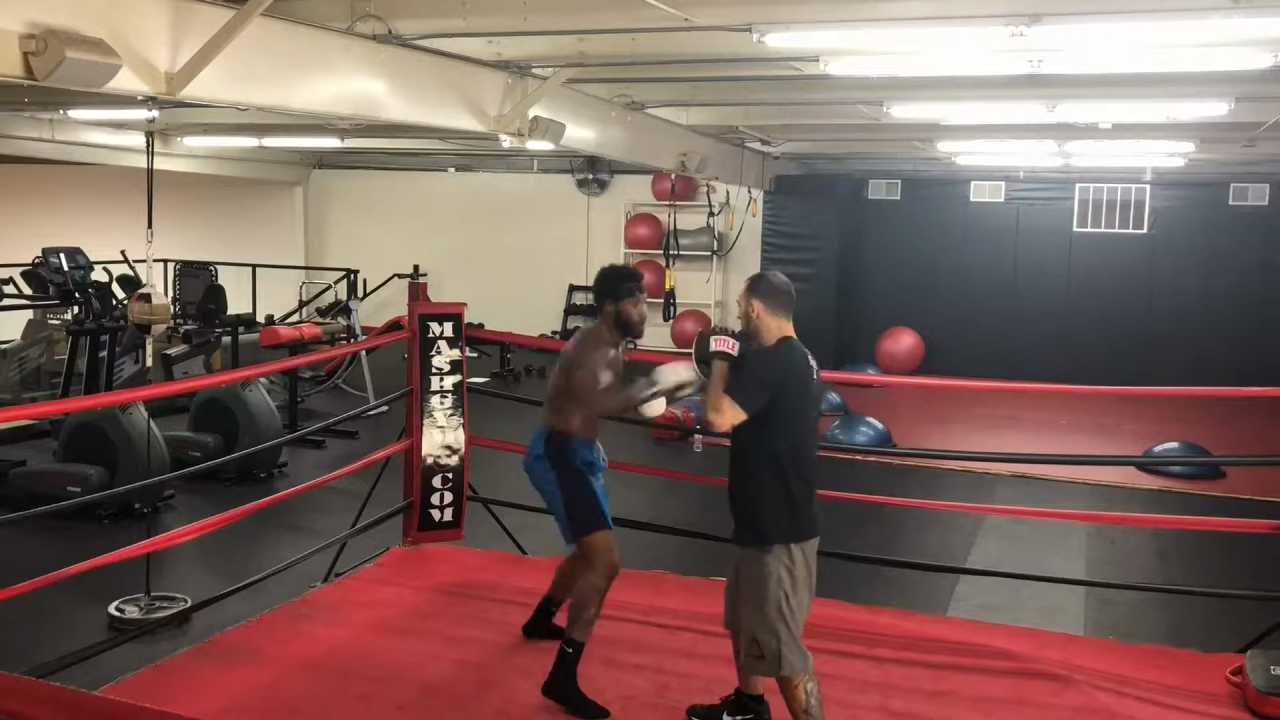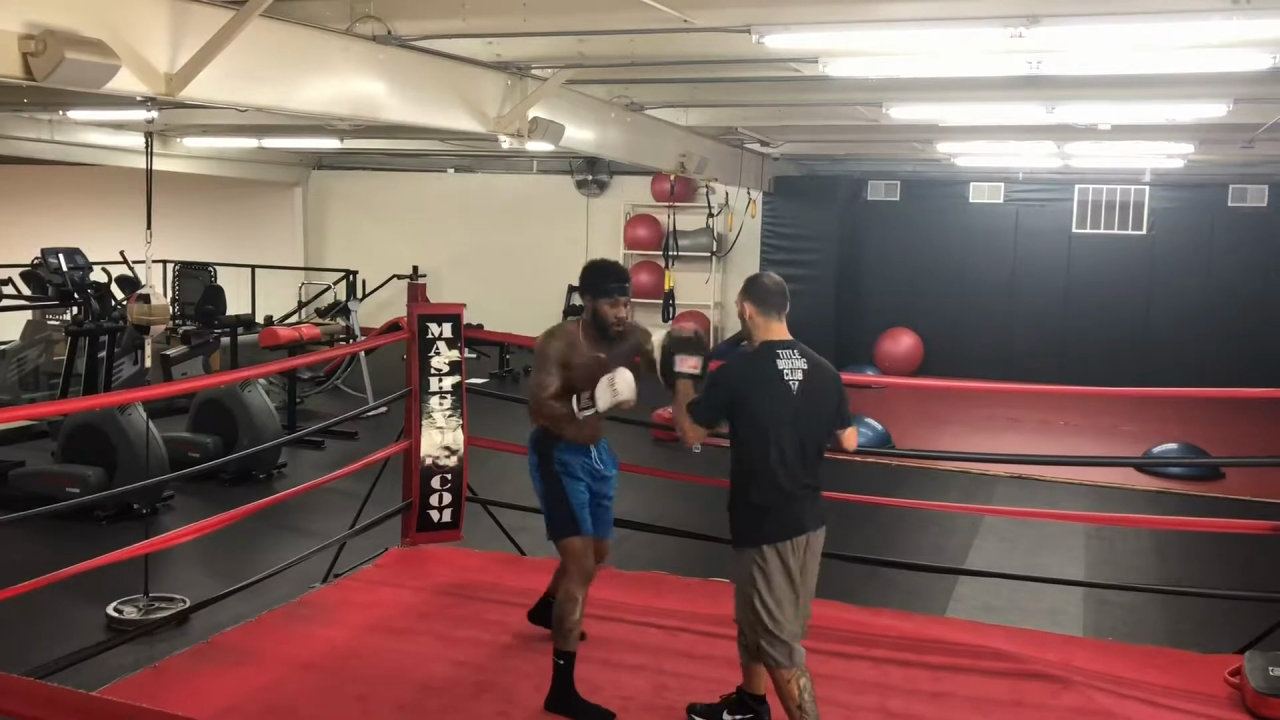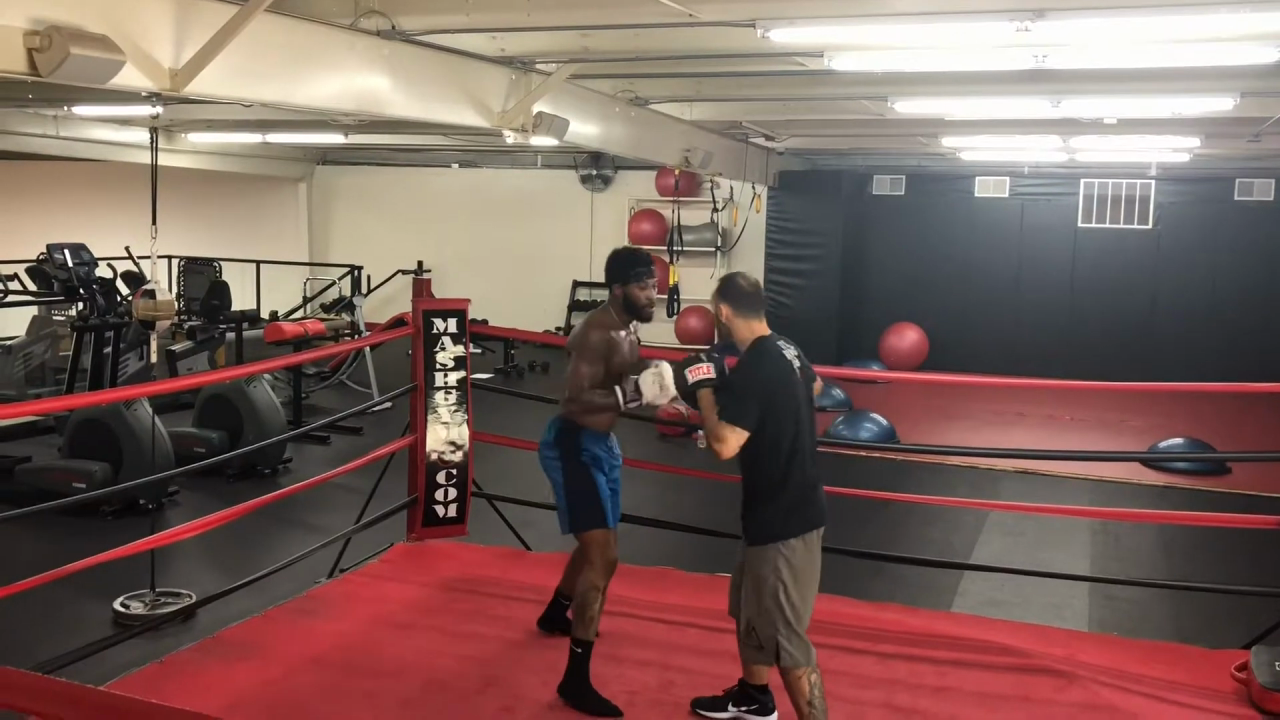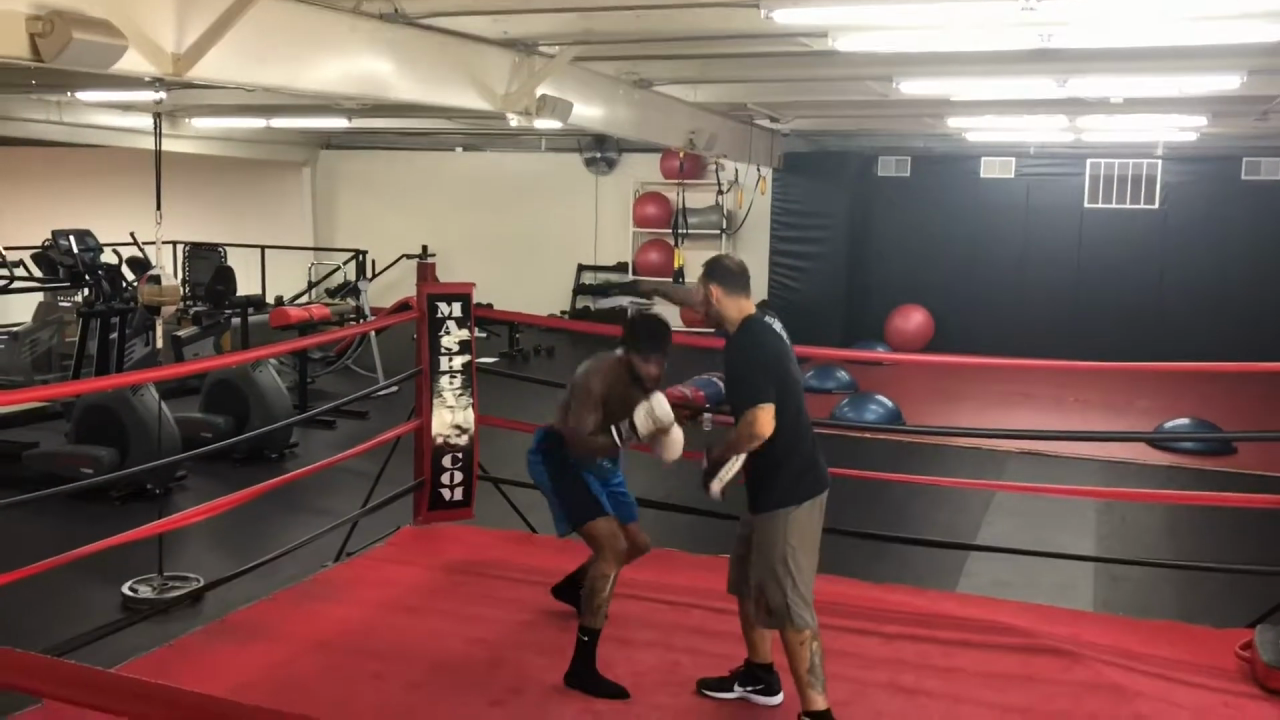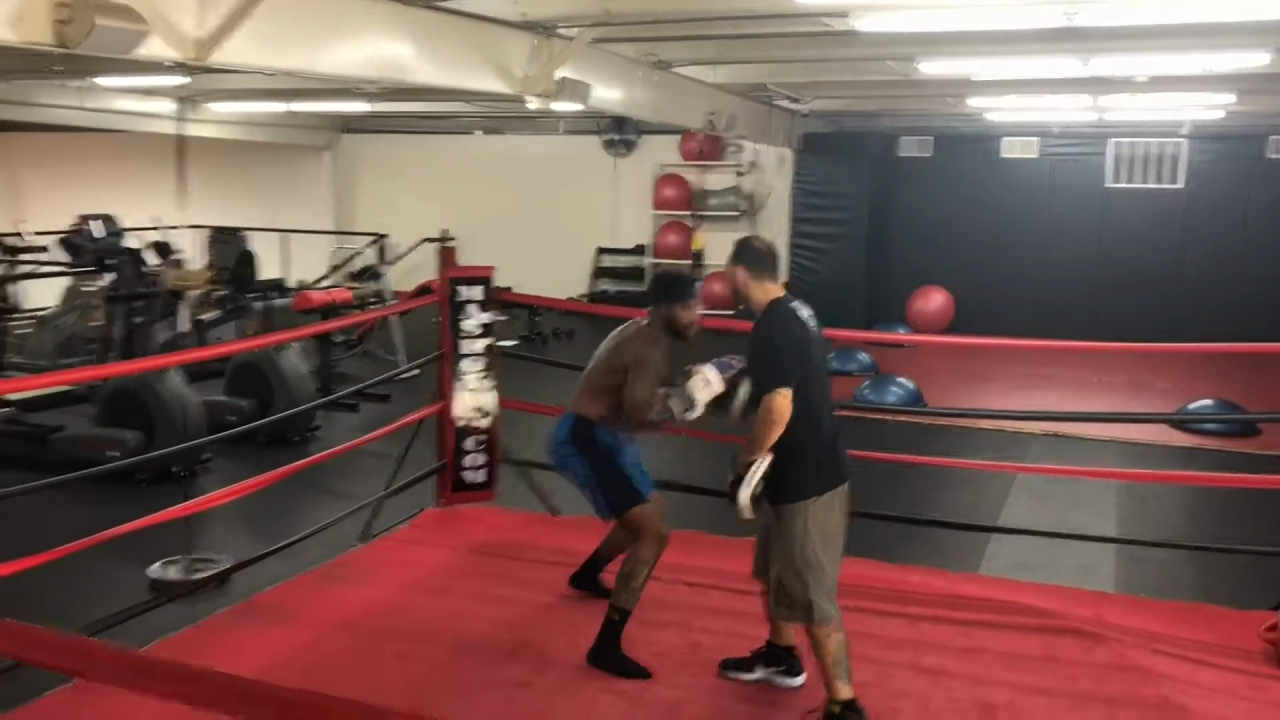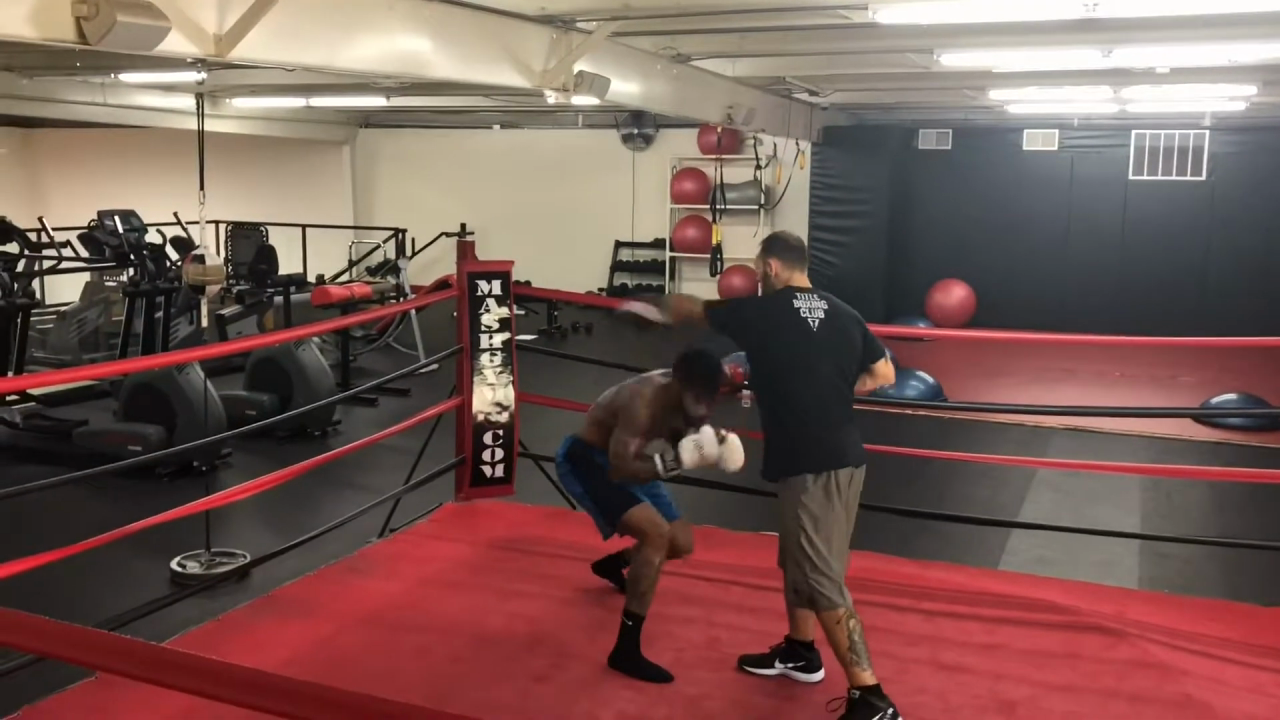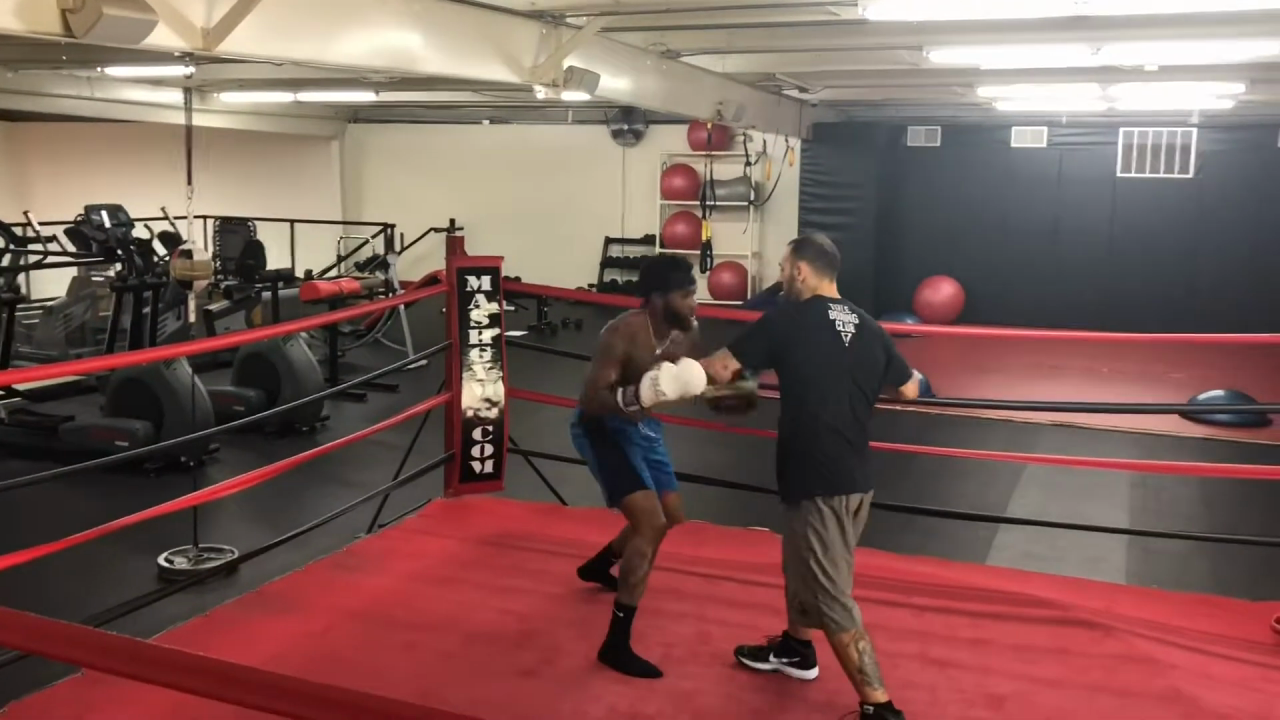
dt=0.5s
person 1, frame 1
left shoulder: (772, 361)
right shoulder: (796, 359)
left elbow: (719, 417)
left wrist: (720, 360)
right wrist: (735, 362)
left hip: (780, 527)
right hip: (767, 520)
left knee: (780, 641)
right knee: (743, 616)
person 1, frame 2
left shoulder: (739, 371)
right shoulder: (821, 370)
left elbow: (687, 429)
right elbow: (848, 441)
left wrist: (685, 373)
left hip: (767, 525)
right hip: (807, 519)
left knee: (777, 638)
right knee: (754, 620)
person 1, frame 3
left shoulder: (751, 369)
right shoulder: (786, 351)
left elbow: (724, 445)
right elbow: (813, 387)
left wrist: (703, 390)
left hip: (784, 520)
right hip: (794, 508)
left knee: (783, 634)
right knee: (748, 608)
person 1, frame 4
left shoulder: (748, 346)
right shoulder: (760, 322)
left elbow: (760, 425)
right elbow: (699, 303)
left wrist: (720, 455)
right wrist: (653, 288)
left hip: (790, 490)
right hip: (776, 483)
left knee: (786, 603)
right knee: (747, 581)
right ankle: (759, 675)
person 1, frame 5
left shoulder: (772, 330)
right shoulder: (793, 311)
left elbow: (777, 409)
left wrist: (746, 459)
right wrist: (745, 384)
left hip: (808, 480)
right hip: (797, 472)
left knee: (810, 595)
right knee: (773, 568)
right ankle: (781, 657)
person 1, frame 6
left shoulder: (757, 311)
right shoulder: (843, 313)
left elbow: (692, 310)
right elbow: (885, 375)
left wrist: (653, 307)
left hip: (806, 467)
right hip: (846, 458)
left knee: (822, 580)
right knee: (802, 561)
right ankle: (799, 651)
person 1, frame 7
left shoulder: (788, 320)
right shoulder: (869, 329)
left elbow: (720, 368)
right elbow: (909, 390)
left hip: (817, 483)
right hip: (855, 477)
left knee: (830, 597)
right knee: (803, 567)
right ankle: (795, 648)
person 2, frame 1
left shoulder: (607, 343)
right shoulder: (592, 346)
right elbow: (600, 406)
left wrist: (648, 398)
right wrist: (663, 381)
left hip: (576, 454)
right hip: (557, 456)
left knee: (591, 552)
right knee: (604, 562)
left ankle: (540, 620)
right ankle: (562, 679)
person 2, frame 2
left shoulder: (633, 337)
right shoulder: (558, 342)
right elbow: (539, 409)
right wrist: (590, 401)
left hip: (597, 455)
right hip: (557, 457)
left knee: (595, 552)
right knee: (580, 565)
left ankle: (546, 610)
person 2, frame 3
left shoulder: (629, 329)
right shoulder: (596, 332)
right elbow: (576, 400)
left wrist: (650, 387)
right wrist: (634, 390)
left hip: (601, 443)
right hip: (574, 446)
left knee: (597, 545)
right knee: (604, 557)
left ankle: (555, 614)
right ankle: (576, 680)
person 2, frame 4
left shoulder: (647, 375)
right shoulder: (599, 376)
left elbow: (629, 418)
right elbow: (580, 445)
left wrist: (661, 429)
right wrist: (632, 429)
left hip: (595, 456)
right hip: (558, 455)
left knee: (636, 542)
right knee: (611, 545)
left ankle: (572, 587)
right ankle: (581, 668)
person 2, frame 5
left shoulder: (643, 332)
right shoulder: (647, 346)
right elbow: (638, 418)
left wrist: (676, 396)
right wrist: (688, 399)
left hip: (600, 434)
right hip: (584, 441)
left knee: (647, 510)
right knee: (653, 534)
left ankle: (587, 574)
right ankle: (607, 646)
person 2, frame 6
left shoulder: (690, 395)
right shoulder: (643, 400)
left elbow: (683, 433)
right elbow: (619, 471)
left wrist: (715, 443)
right wrist: (675, 459)
left hip: (634, 464)
right hip: (588, 462)
left knee: (681, 545)
right knee: (657, 535)
left ankle: (612, 564)
right ankle: (626, 651)
person 2, frame 7
left shoulder: (686, 331)
right shoulder: (622, 334)
left elbow: (683, 381)
right elbow: (591, 401)
left wrist: (691, 382)
right wrist: (639, 394)
left hip: (642, 425)
right hip: (604, 428)
left knee: (671, 515)
right knee: (651, 523)
left ankle: (600, 565)
right ankle: (616, 644)
